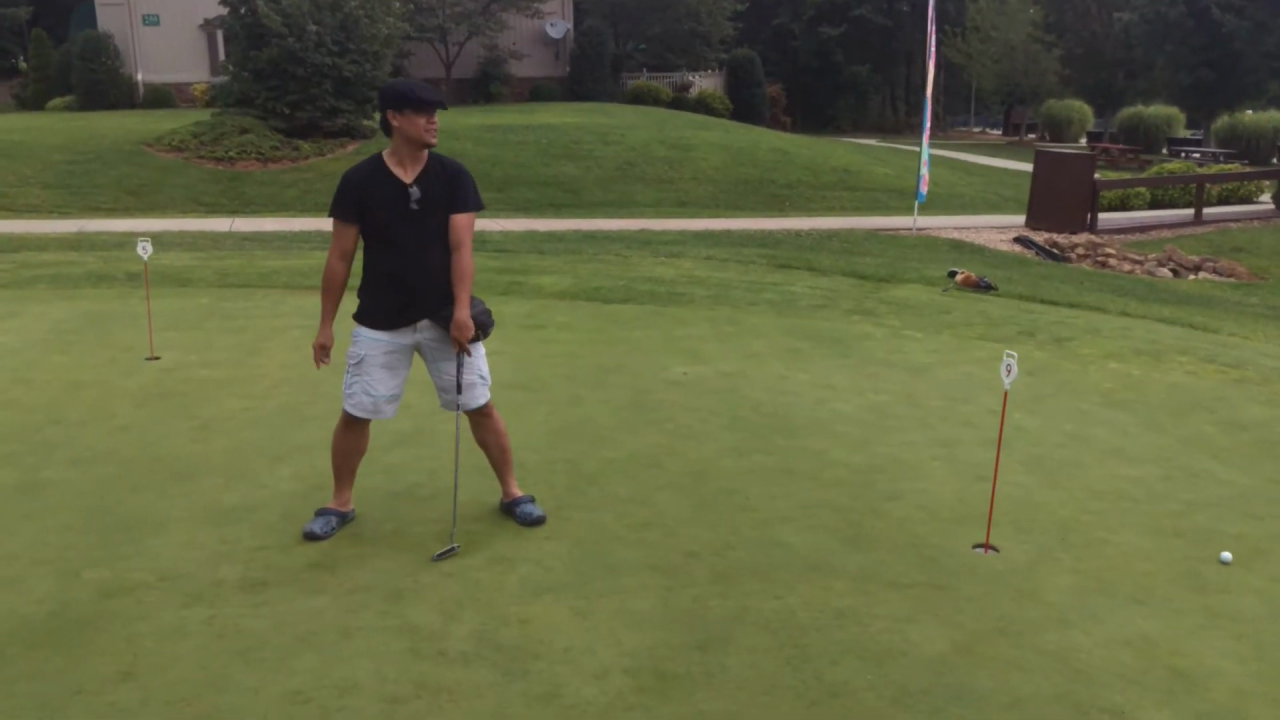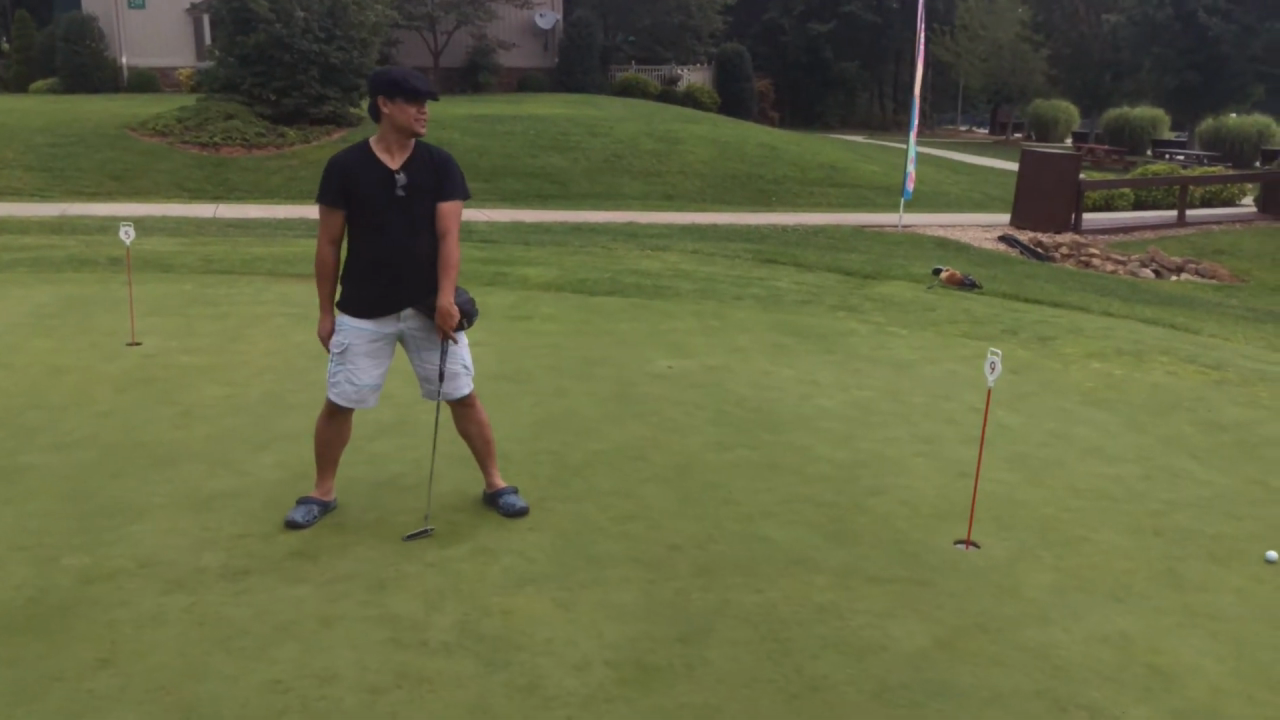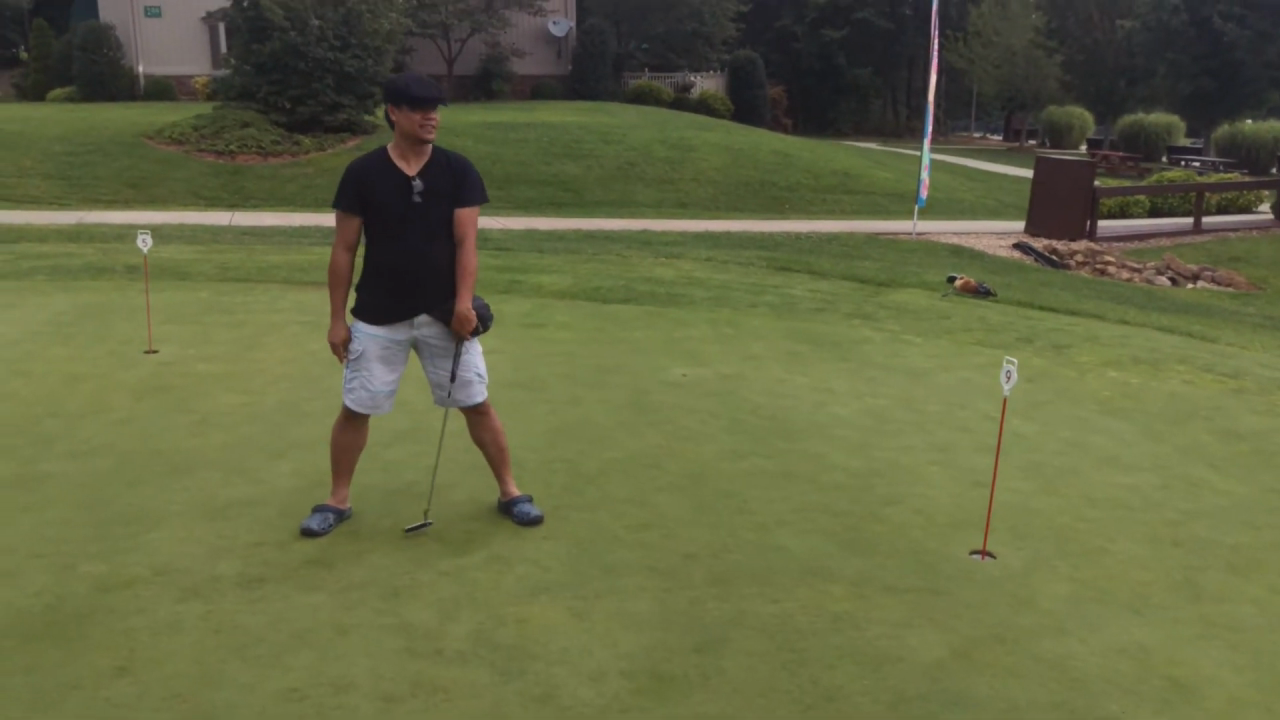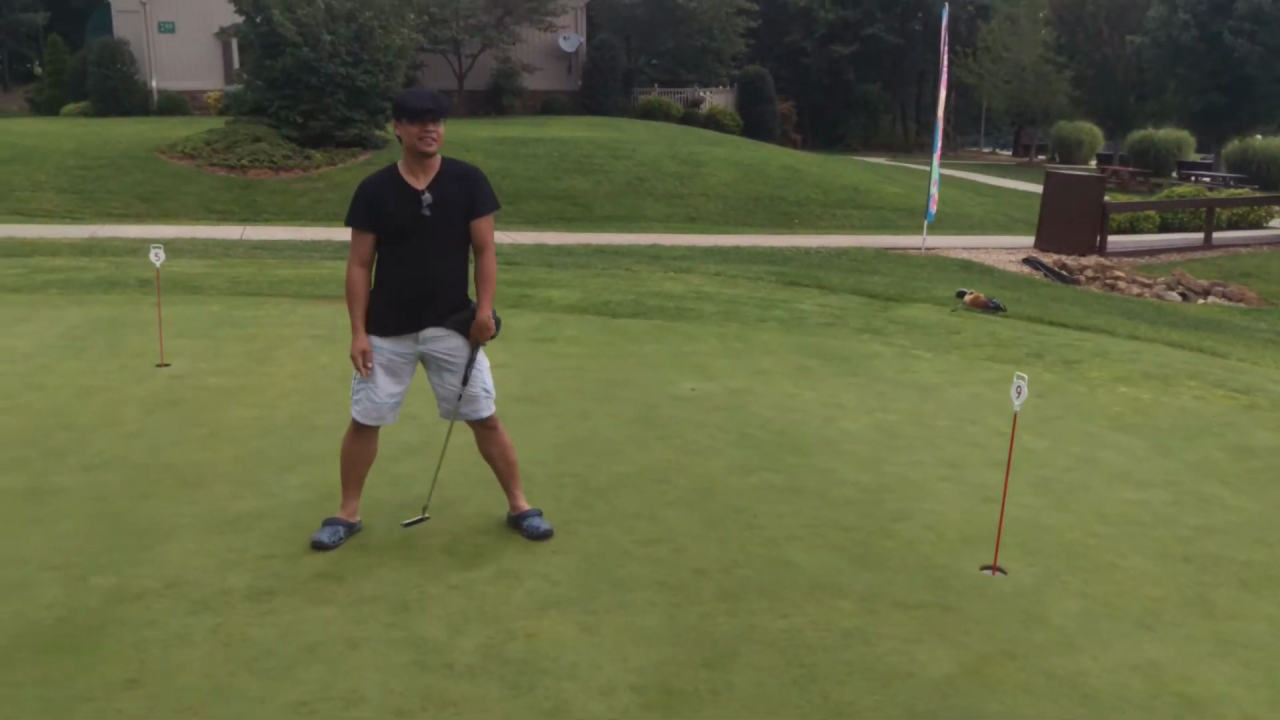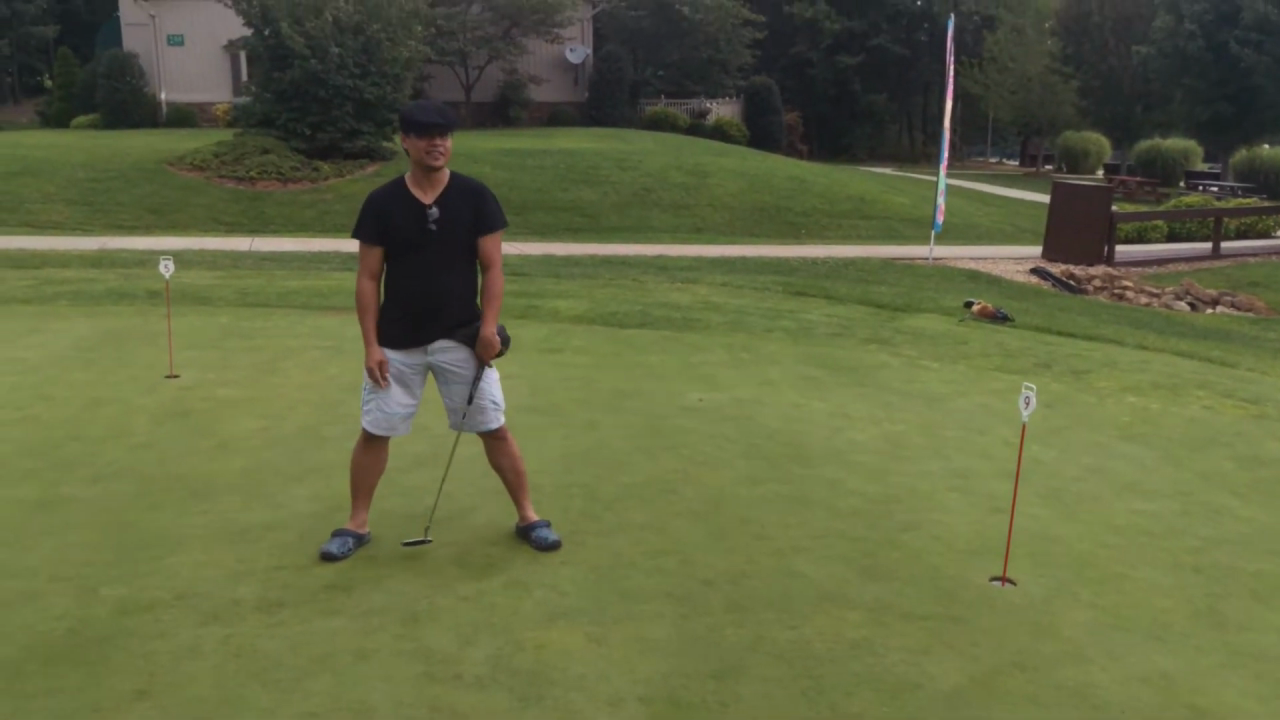
dt=0.2s
person 1, frame 1
left shoulder: (454, 176)
right shoulder: (358, 181)
left elbow: (461, 248)
right elbow: (339, 259)
left wrist: (462, 311)
right wrist: (325, 325)
left hip: (444, 318)
right hip: (379, 323)
left knee: (480, 406)
right knee: (355, 414)
left ankle: (511, 492)
right ankle: (340, 503)
person 1, frame 2
left shoulder: (440, 165)
right shoulder: (344, 167)
left elbow: (448, 236)
right elbow: (329, 245)
left wrist: (446, 298)
right wrist: (325, 310)
left hip: (428, 306)
right hip: (362, 311)
left knee: (463, 397)
right knee: (339, 403)
left ankle: (494, 483)
right ankle: (322, 492)
person 1, frame 3
left shoulder: (457, 170)
right shoulder: (362, 173)
left elbow: (465, 243)
right elbow: (344, 250)
left wrist: (463, 302)
right wrist: (337, 317)
left hip: (442, 313)
right hip: (376, 319)
left knee: (476, 404)
right knee: (355, 408)
left ankle: (509, 492)
right ankle: (338, 500)
person 1, frame 4
left shoulder: (468, 181)
right shoulder: (373, 189)
left elbow: (484, 250)
right elbow: (359, 265)
left wrist: (485, 309)
right wrist: (358, 332)
left hip: (452, 326)
right hip: (387, 331)
left knee: (484, 418)
right knee: (364, 420)
left ankle: (519, 505)
right ankle: (348, 513)
person 1, frame 5
left shoulder: (476, 196)
right shoulder: (381, 203)
left elbow: (491, 268)
right elbow: (369, 279)
left wrist: (489, 328)
right wrist: (371, 344)
left hip: (461, 338)
right hip: (397, 343)
left knee: (494, 429)
right knee: (374, 431)
left ankle: (527, 517)
right ankle: (356, 525)
